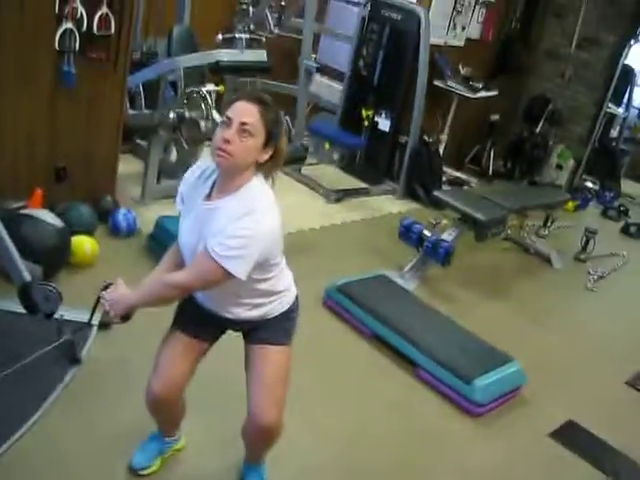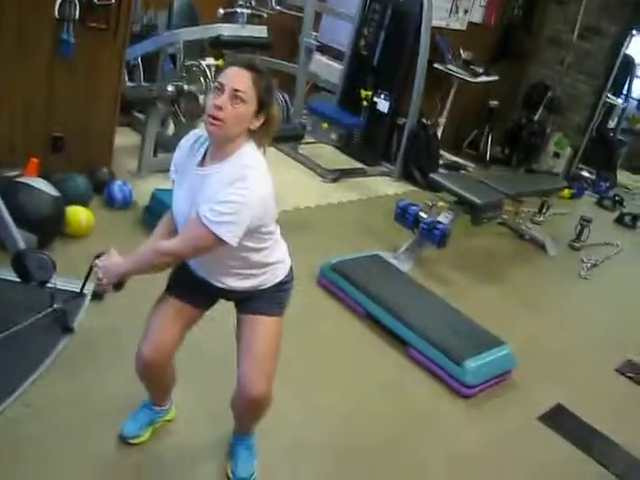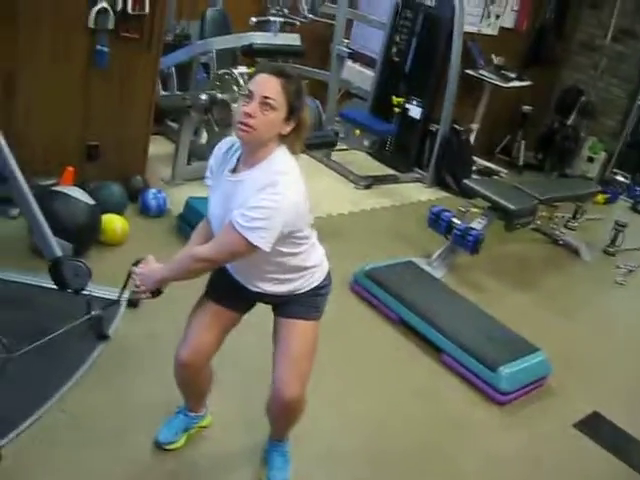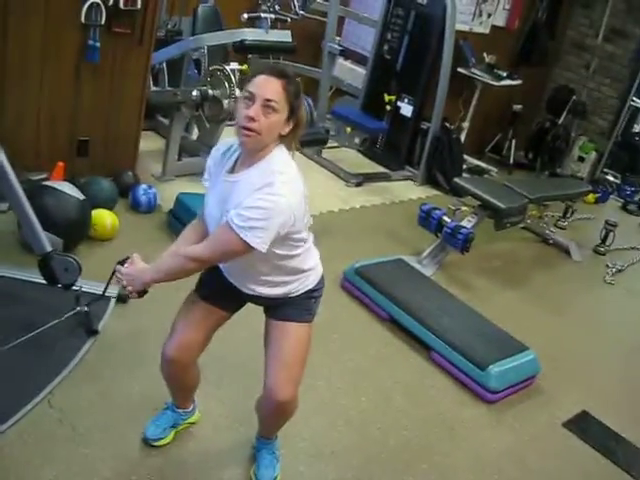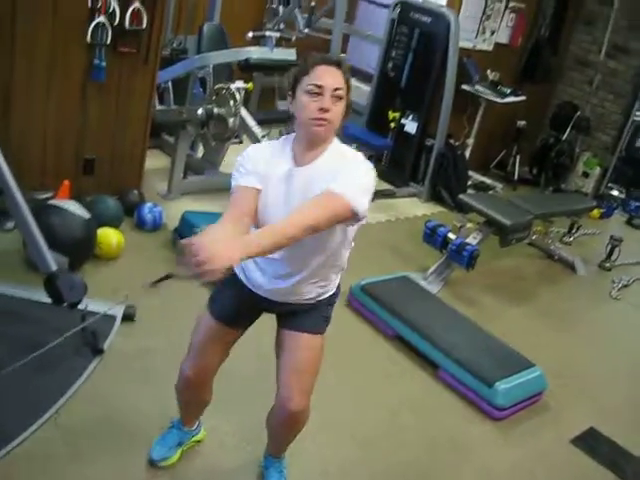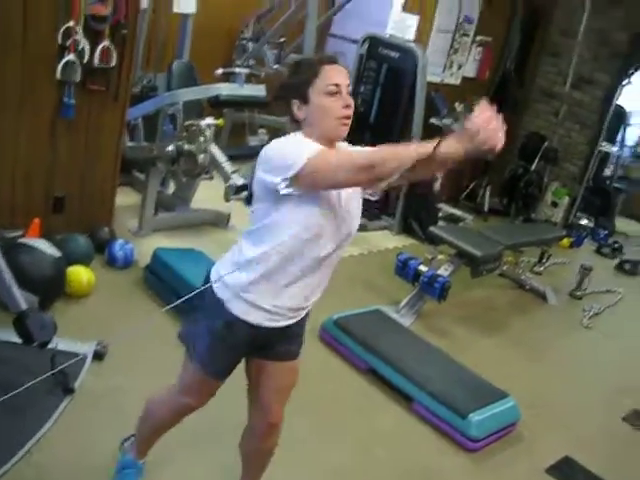
dt=0.3s
person 1, frame 1
left shoulder: (255, 218)
right shoulder: (199, 175)
left elbow: (185, 282)
right elbow: (181, 249)
left wrist: (130, 299)
right wrist: (134, 291)
left hip: (267, 311)
right hip: (208, 301)
left knee: (265, 421)
right knee: (160, 392)
right ankle: (169, 436)
person 1, frame 2
left shoulder: (247, 186)
right shoulder: (193, 143)
left elbow: (177, 249)
right elbow: (175, 217)
left wrist: (123, 267)
right wrist: (128, 261)
left hip: (260, 282)
right hip: (202, 267)
left knee: (254, 390)
right knee: (149, 356)
left ankle: (243, 436)
right ankle: (160, 406)
person 1, frame 3
left shoulder: (280, 191)
right shoulder: (227, 150)
left elbow: (209, 255)
right elbow: (210, 225)
left wrist: (159, 275)
right wrist: (165, 268)
left hip: (298, 286)
right hip: (239, 272)
left knee: (288, 394)
right knee: (188, 359)
left ankle: (277, 443)
right ankle: (195, 412)
person 1, frame 4
left shoulder: (278, 192)
right shoulder: (224, 152)
left elbow: (203, 255)
right elbow: (203, 224)
left wrist: (146, 276)
right wrist: (151, 266)
left hip: (292, 288)
right hip: (231, 271)
left knee: (280, 395)
right knee: (175, 354)
left ankle: (266, 440)
right ankle: (183, 408)
person 1, frame 5
left shoulder: (354, 169)
right shoulder: (258, 157)
left elbow: (301, 223)
right elbow: (237, 218)
left wrist: (232, 249)
right wrist: (217, 244)
left hip: (310, 297)
right hip: (250, 280)
left knee: (293, 405)
right knee: (194, 370)
right ankle: (186, 426)
person 1, frame 6
left shoulder: (350, 158)
right shoulder: (284, 155)
left elbow: (410, 164)
right elbow: (365, 168)
left wrist: (464, 141)
right wrist: (457, 142)
left hip: (287, 318)
right hip: (235, 303)
left knee: (268, 420)
right knee: (187, 398)
